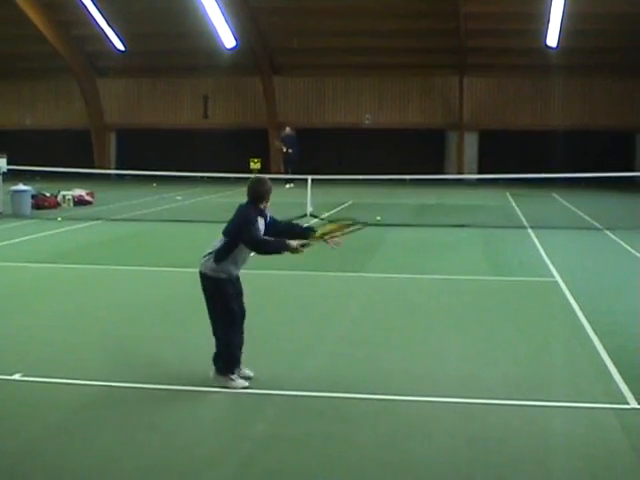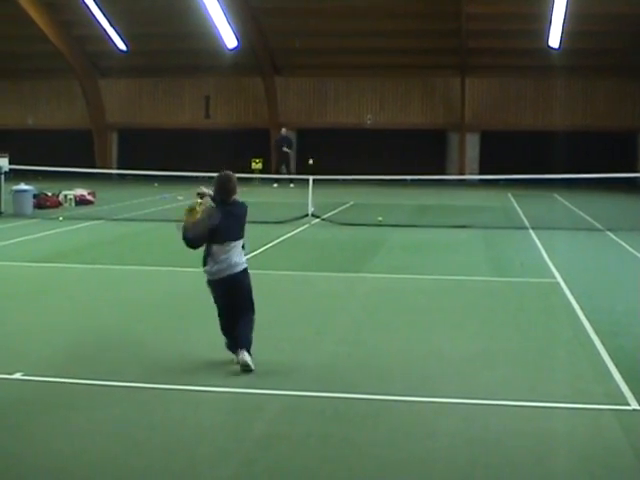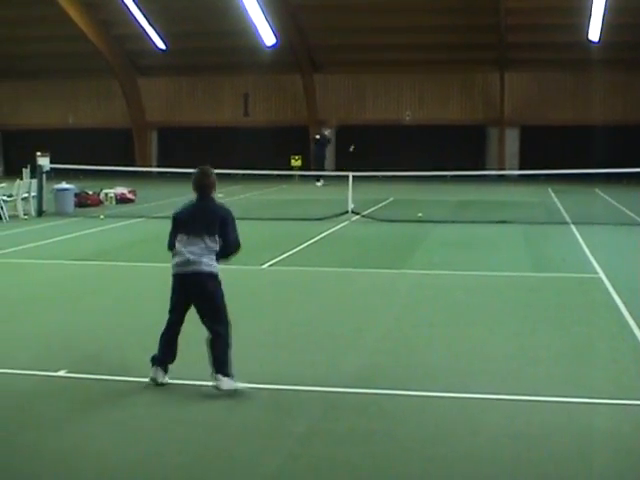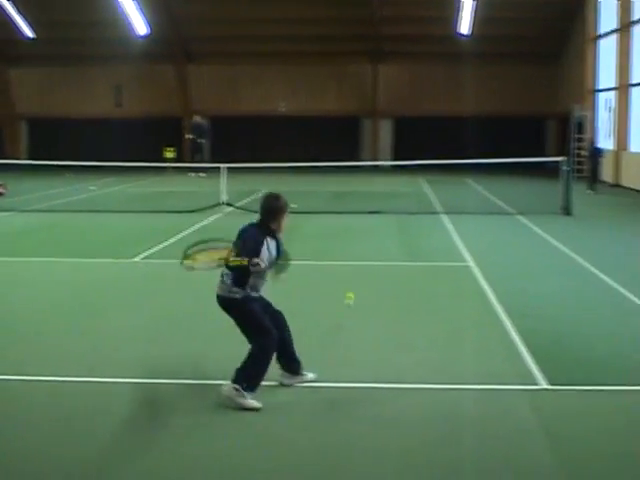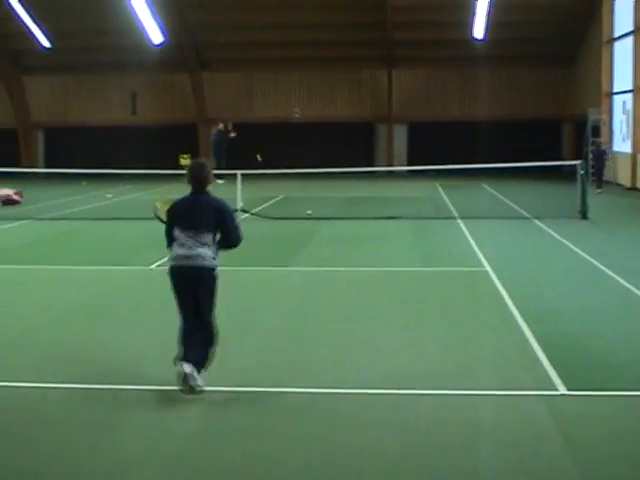
dt=1s
person 1, frame 1
left shoulder: (260, 216)
right shoulder: (246, 216)
left elbow: (285, 228)
right elbow: (256, 244)
left wrist: (316, 233)
right wrist: (287, 245)
left hip: (228, 272)
right hip: (215, 273)
left knee: (237, 316)
right knee: (228, 321)
left ankle: (232, 365)
right ankle: (223, 372)
person 1, frame 2
left shoulder: (211, 216)
right shoulder: (241, 209)
left elbow: (192, 242)
left wrist: (191, 222)
right wrist: (211, 196)
left hip: (216, 275)
right hip: (238, 271)
left knee: (226, 315)
right knee: (245, 313)
left ankle: (237, 350)
right ankle: (243, 351)
person 1, frame 3
left shoulder: (181, 214)
right shoulder: (222, 213)
left elbow: (171, 245)
right elbow: (233, 246)
left hip: (180, 272)
right hip: (205, 273)
left knee: (174, 321)
right knee: (218, 324)
left ankle: (159, 368)
right ankle: (222, 376)
person 1, frame 4
left shoulder: (272, 237)
right shoulder: (251, 235)
right elbow: (235, 262)
right wrist: (250, 264)
left hip: (247, 293)
right hip: (234, 295)
left knee: (278, 322)
right knee: (267, 338)
left ankle: (292, 372)
right ankle: (238, 388)
person 1, frame 5
left shoulder: (177, 207)
right shoulder: (219, 207)
left elbow: (170, 238)
right elbow: (233, 239)
left hip: (179, 268)
right hip: (205, 269)
left knee: (190, 320)
right knee: (204, 321)
left ankle: (186, 362)
right ankle: (192, 364)
